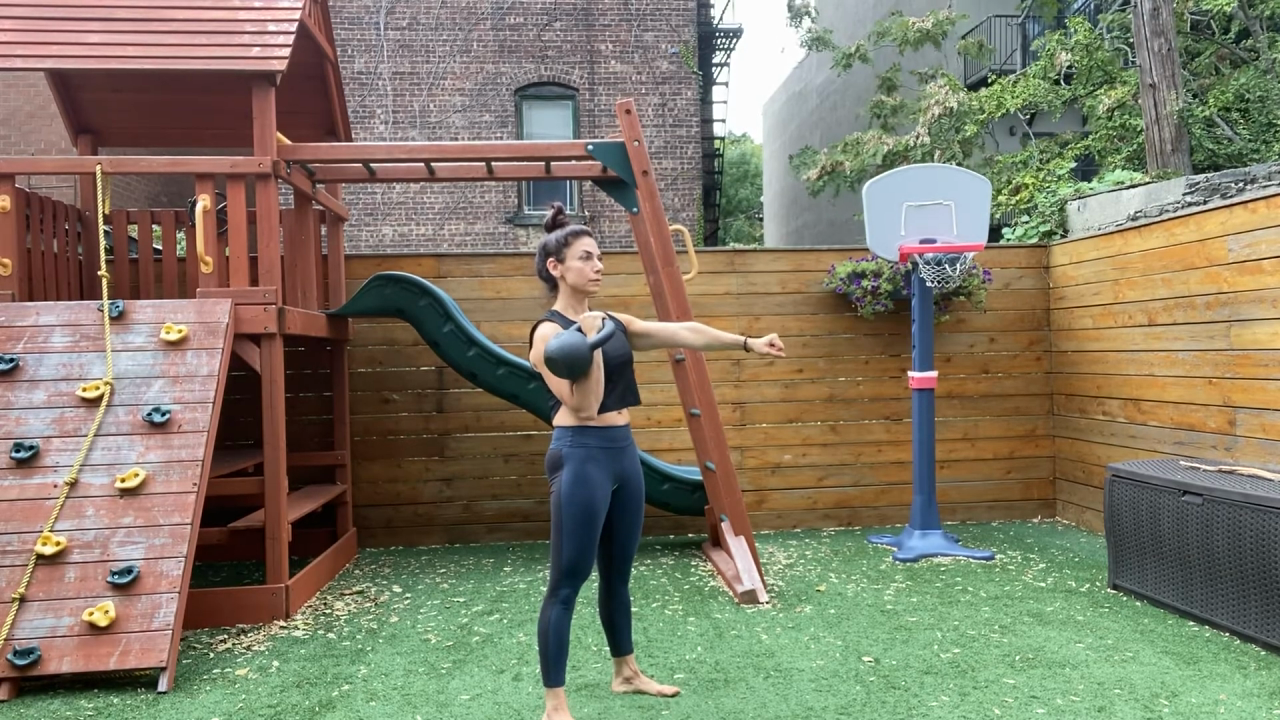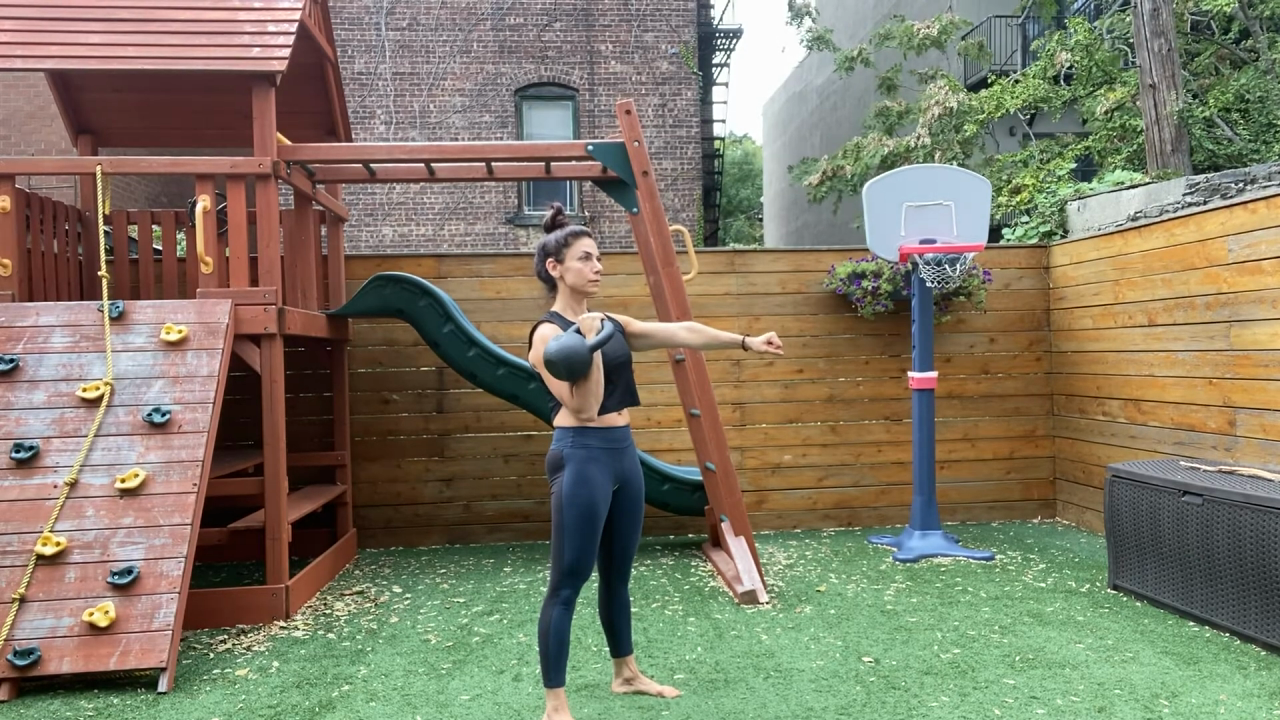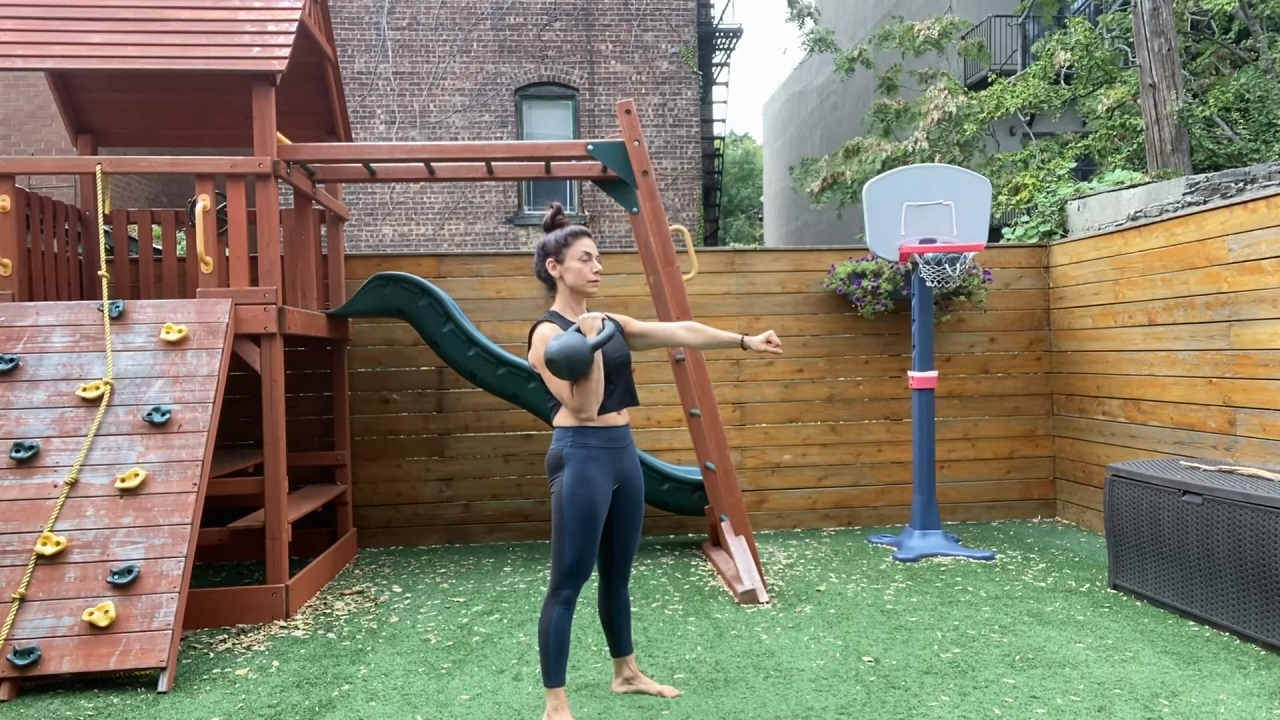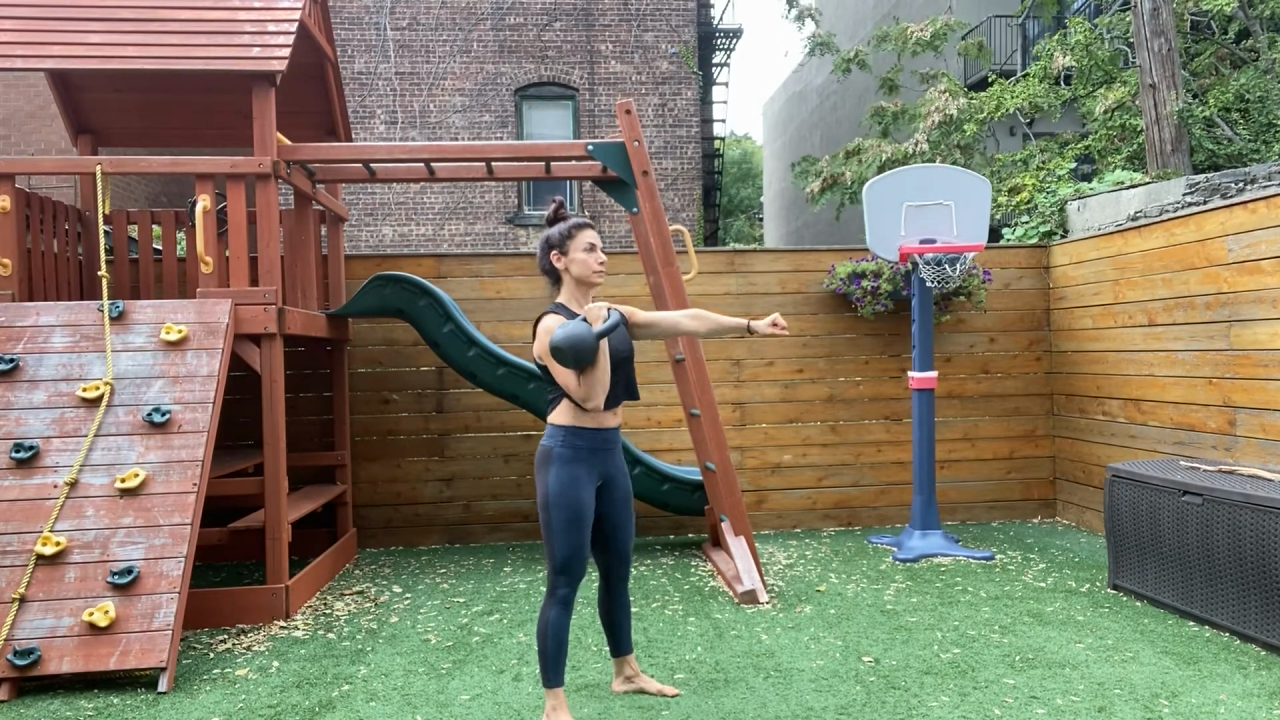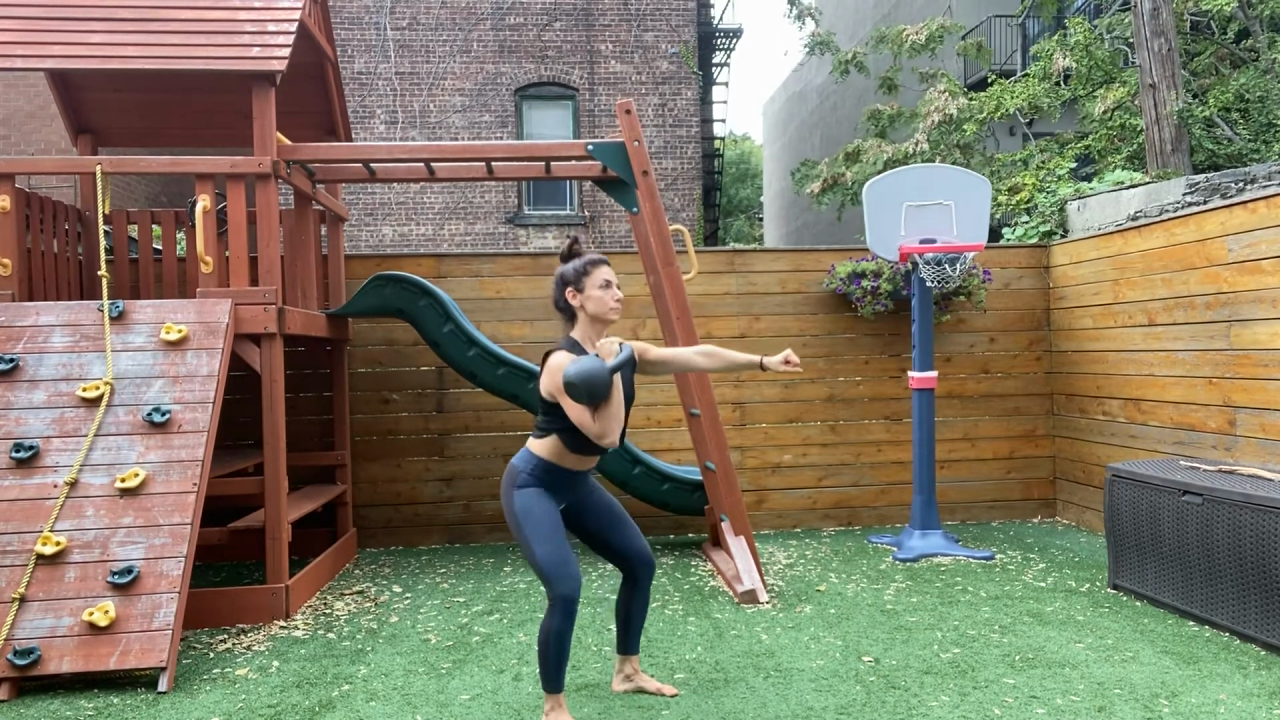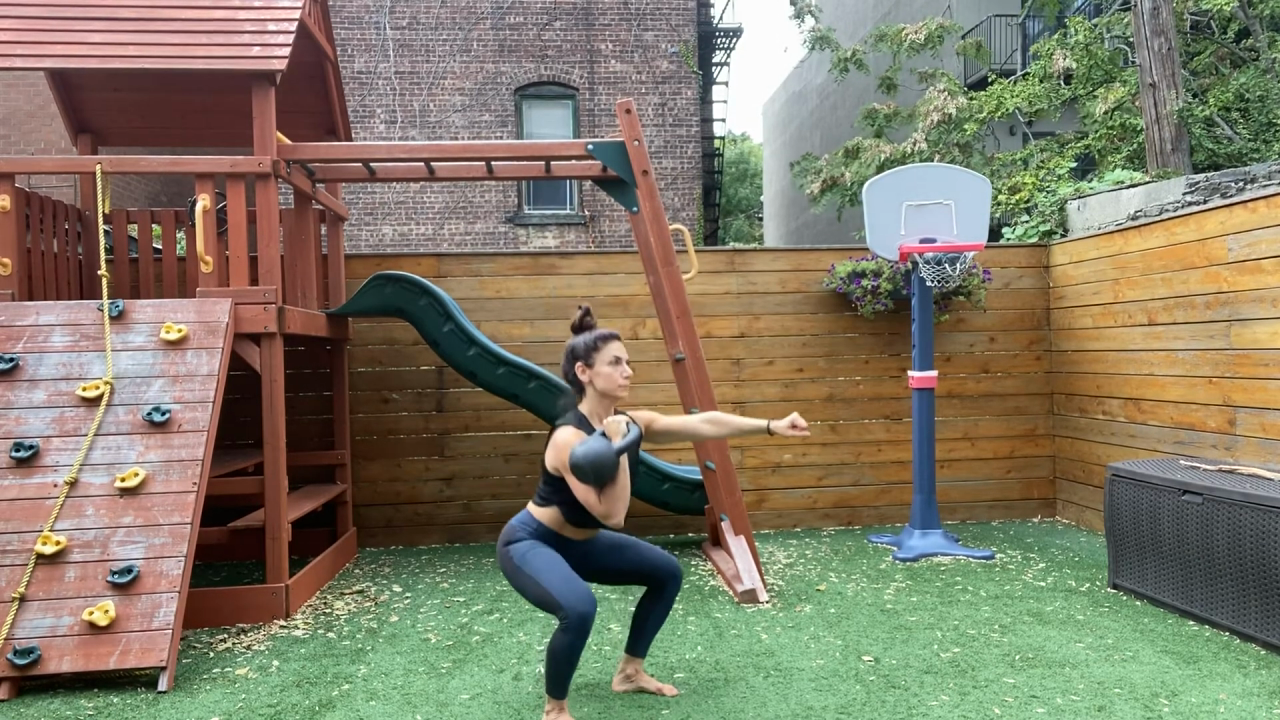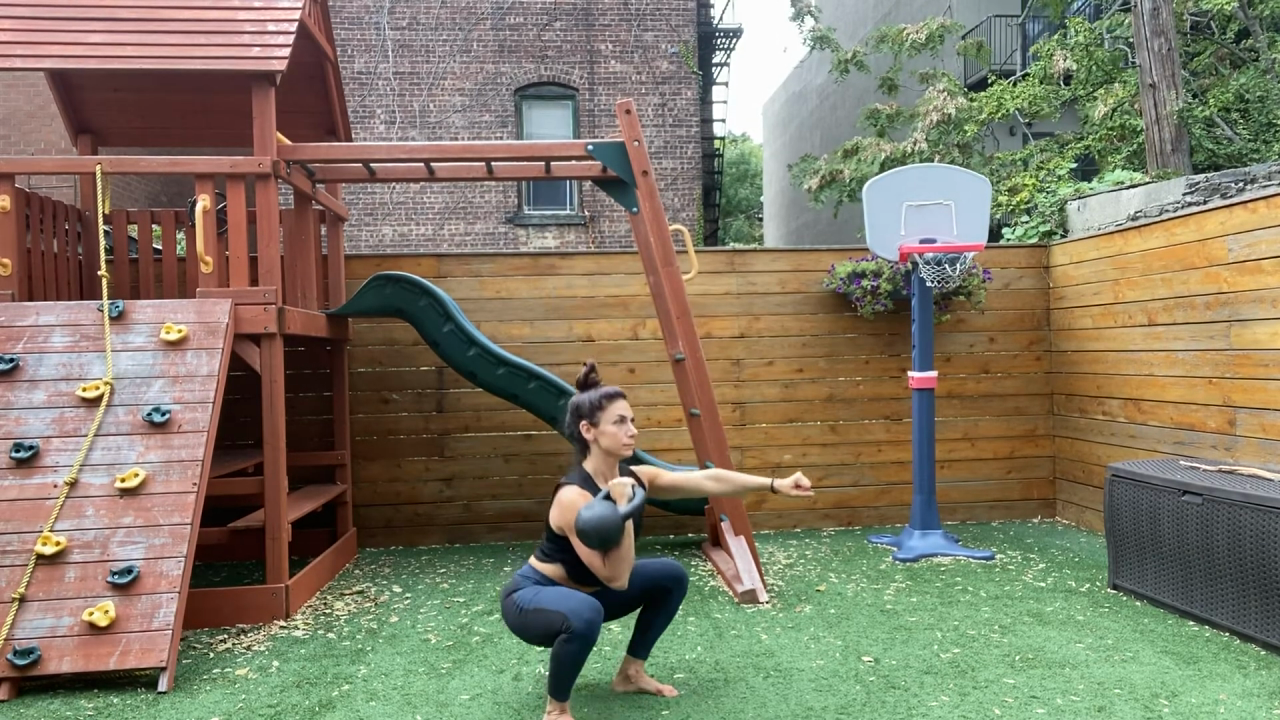
dt=0.4s
person 1, frame 1
left shoulder: (612, 322)
right shoulder: (548, 333)
left elbow: (684, 333)
right elbow: (584, 405)
left wrist: (747, 343)
right wrist: (589, 342)
left hip: (622, 451)
right hip: (580, 455)
left knee: (617, 573)
right knee: (567, 581)
left ankle: (626, 672)
person 1, frame 2
left shoulder: (611, 323)
right shoulder: (548, 335)
left elbow: (681, 333)
right elbow: (584, 407)
left wrist: (746, 342)
right wrist: (589, 342)
left hip: (623, 453)
right hip: (581, 457)
left knee: (618, 574)
right knee: (567, 583)
left ankle: (626, 673)
person 1, frame 3
left shoulder: (610, 323)
right shoulder: (548, 334)
left elbow: (680, 332)
right elbow: (584, 407)
left wrist: (744, 341)
right wrist: (590, 342)
left hip: (623, 453)
right hip: (581, 456)
left knee: (617, 574)
right knee: (568, 583)
left ankle: (626, 672)
person 1, frame 4
left shoulder: (613, 315)
right shoulder: (552, 325)
left elbow: (686, 320)
right elbow: (590, 397)
left wrist: (751, 326)
right wrist: (596, 333)
left hip: (608, 454)
right hip: (568, 456)
left knee: (617, 568)
right knee: (565, 581)
left ankle: (626, 671)
person 1, frame 5
left shoulder: (622, 352)
right shoulder: (562, 363)
left elbow: (697, 356)
right elbow: (606, 435)
left wrist: (764, 362)
right wrist: (607, 369)
left hip: (577, 483)
right hip: (532, 485)
left knee: (639, 563)
right knee: (565, 589)
left ankle: (627, 670)
person 1, frame 6
left shoulder: (629, 423)
right shoulder: (568, 437)
left elbow: (705, 424)
right elbow: (612, 514)
left wrist: (773, 426)
right wrist: (617, 448)
left hip: (580, 543)
right hip: (529, 544)
left knee: (666, 572)
right knee: (579, 607)
left ankle: (630, 671)
person 1, frame 7
left shoulder: (633, 478)
right shoulder: (573, 497)
left elbow: (709, 480)
right elbow: (616, 579)
left wrist: (776, 484)
right wrist: (621, 509)
right hip: (530, 596)
left knee: (672, 576)
right knee: (584, 615)
left ankle: (630, 672)
